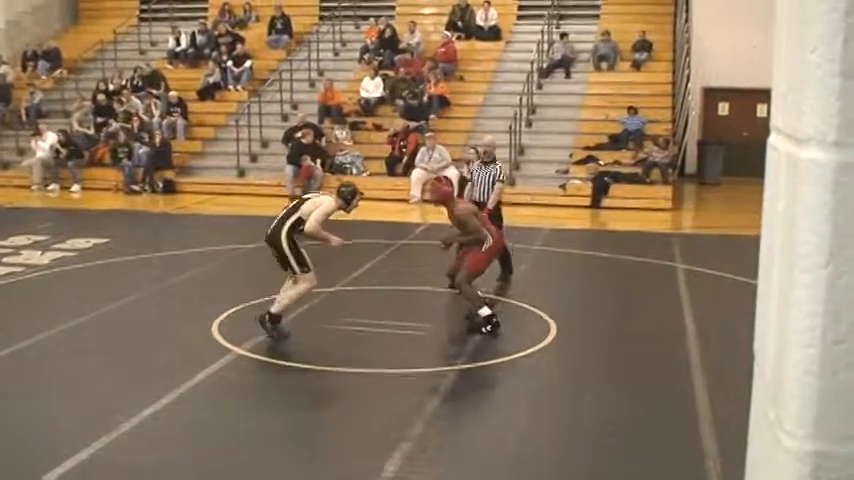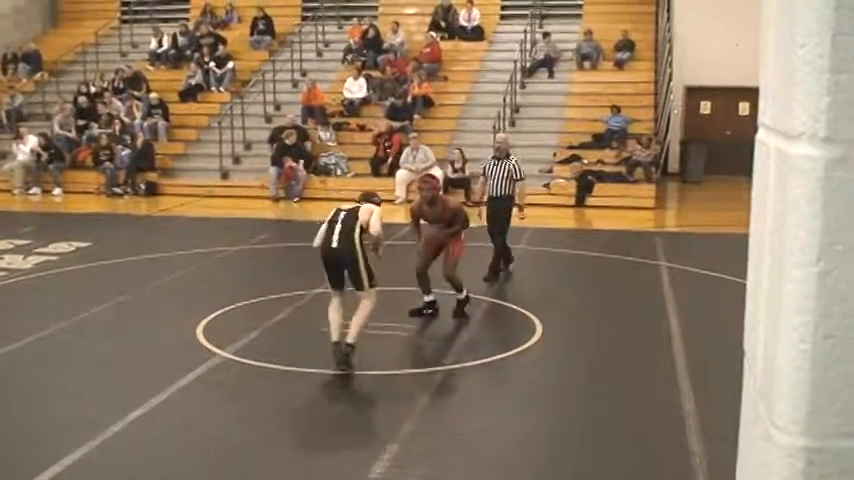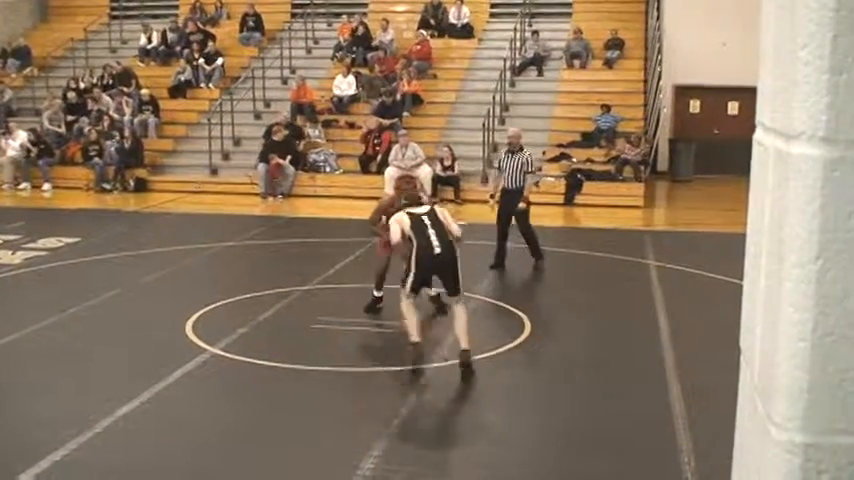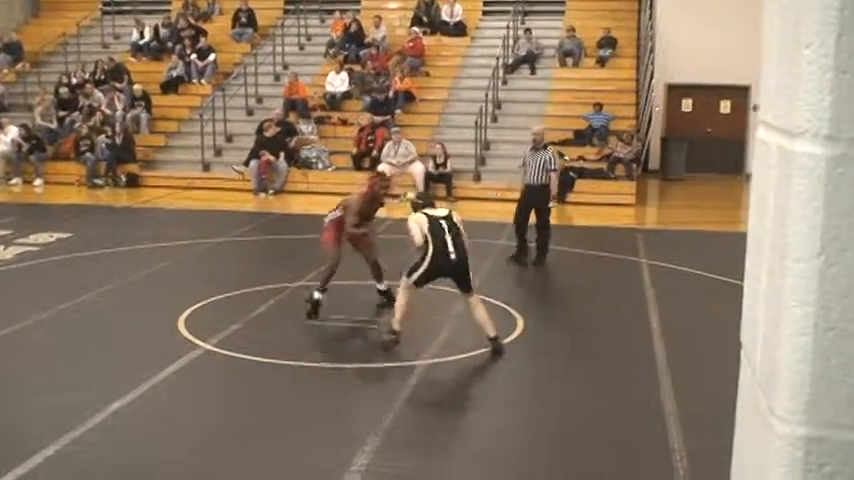
dt=0.5s
person 1, frame 1
left shoulder: (322, 199)
right shoulder: (331, 203)
right elbow: (310, 228)
left wrist: (326, 237)
right wrist: (330, 239)
left hip: (276, 234)
right hip: (283, 236)
left knee: (296, 279)
right knee: (309, 283)
left ankle: (272, 320)
right ankle: (271, 316)
person 1, frame 2
left shoulder: (337, 210)
right shoulder: (374, 208)
left elbow: (317, 243)
right elbow: (375, 231)
right wrist: (376, 246)
left hip: (328, 249)
right hip: (351, 248)
left knee: (336, 297)
right knee: (368, 299)
left ankle: (336, 345)
right ankle: (347, 347)
person 1, frame 3
left shoulder: (397, 217)
right shoulder: (437, 209)
left elbow: (395, 241)
right elbow: (457, 234)
left hip: (422, 258)
right hip: (447, 255)
left knee: (407, 300)
right knee: (457, 304)
left ankle: (416, 346)
right ankle: (465, 355)
person 1, frame 4
left shoulder: (414, 218)
right shoulder: (452, 214)
left elbow: (419, 242)
right elbow: (466, 247)
left hip: (435, 259)
right hip: (459, 259)
left knee: (404, 287)
right knee: (471, 297)
left ankle: (394, 333)
right ankle: (494, 340)
person 2, frame 1
left shoulder: (460, 210)
right shoulder: (453, 208)
left elbow: (480, 236)
left wrist: (458, 240)
right wrist: (451, 238)
left hip: (488, 243)
right hip: (479, 242)
left knee: (461, 282)
right knee: (453, 273)
left ankle: (490, 320)
right ankle: (480, 302)
person 2, frame 2
left shoulder: (451, 205)
right shoulder: (417, 207)
left elbow: (465, 223)
right elbow: (415, 223)
left wrist: (445, 232)
right wrist: (420, 240)
left hip: (453, 235)
right hip: (436, 235)
left knee: (448, 273)
right knee: (420, 269)
left ankle: (462, 299)
right ankle: (430, 305)
person 2, frame 3
right shoulder: (386, 204)
right elbow: (372, 224)
right wrist: (385, 236)
right hip: (389, 234)
right knee: (382, 267)
left ankle: (435, 297)
right ankle: (377, 297)
person 2, frame 4
left shoulder: (379, 201)
right shoulder: (357, 202)
right elbow: (349, 232)
left wrist: (366, 229)
right wrist: (366, 230)
left hip: (357, 228)
right hip: (334, 225)
left knee: (373, 260)
right knee: (333, 263)
left ankle: (384, 291)
right ankle: (315, 300)
person 3, frame 1
left shoulder: (498, 168)
right shoulder: (476, 166)
left elbow: (496, 191)
right elbow: (469, 187)
left wrist: (487, 211)
left hip: (492, 208)
right hip: (475, 207)
left ankle: (506, 271)
person 3, frame 2
left shoulder: (513, 163)
right shoulder: (488, 161)
left elbow: (520, 186)
right elbow: (483, 182)
left wrist: (521, 207)
right wrist: (479, 203)
left hip: (505, 202)
right hip: (491, 201)
left knee: (499, 237)
right knee: (493, 234)
left ankle: (493, 272)
right ankle: (507, 259)
person 3, frame 3
left shoulder: (526, 156)
right shoulder: (503, 155)
left elbow: (529, 180)
right elbow: (497, 176)
left wrist: (524, 200)
right wrist: (492, 196)
left hip: (519, 194)
right hip: (505, 194)
left knee: (524, 227)
right knee: (501, 227)
left ankle: (538, 256)
right ankle: (499, 261)
person 3, frame 4
left shoulder: (549, 154)
right shoulder: (528, 151)
left elbow: (553, 177)
left wrist: (553, 197)
right wrist: (524, 191)
left hip: (542, 191)
right hip: (528, 190)
left knee: (542, 225)
right knee: (519, 220)
left ankle: (541, 255)
right ankle: (521, 252)
